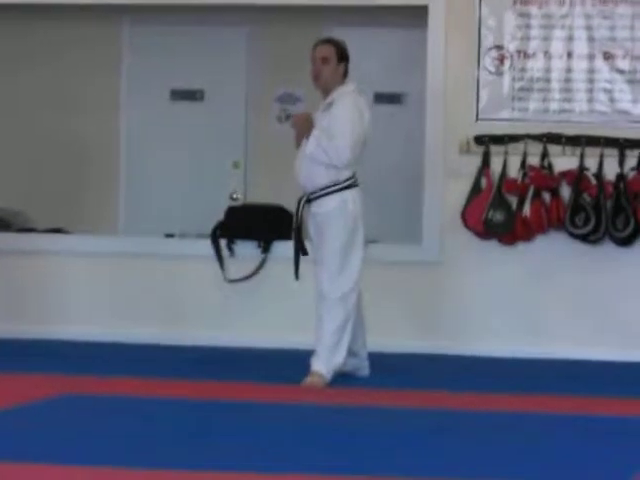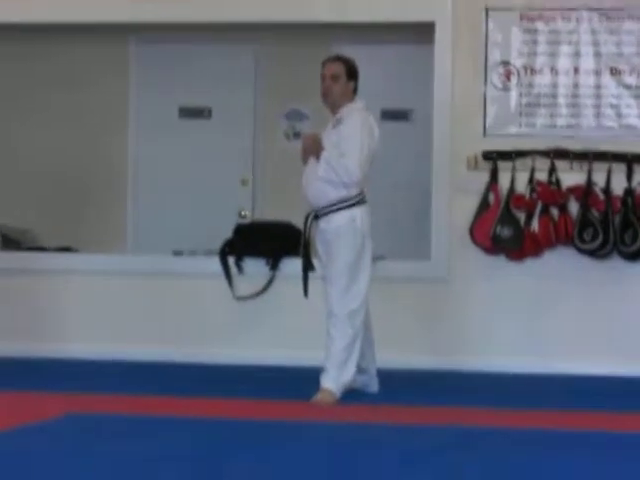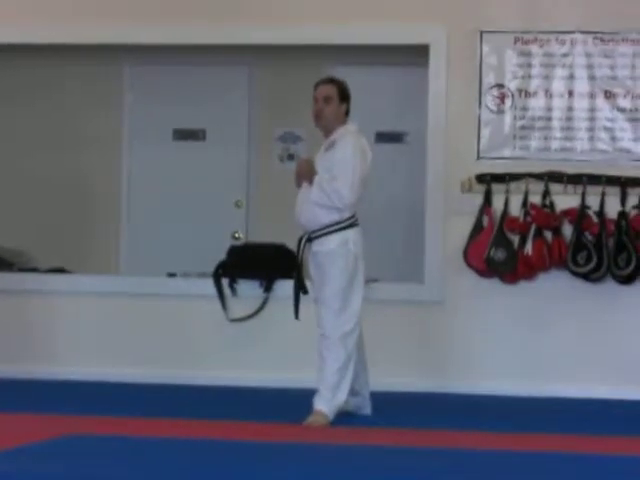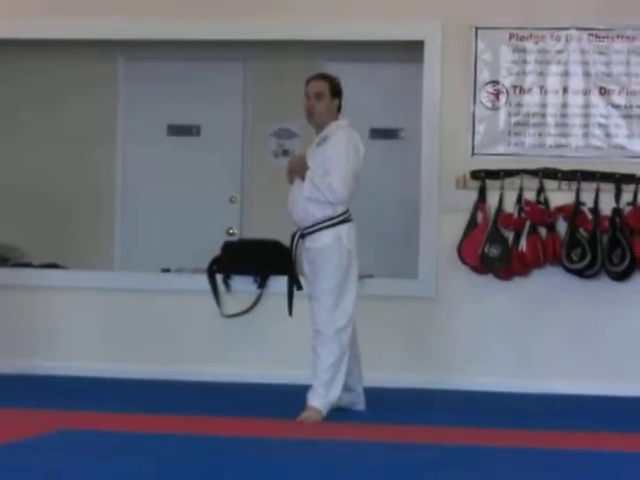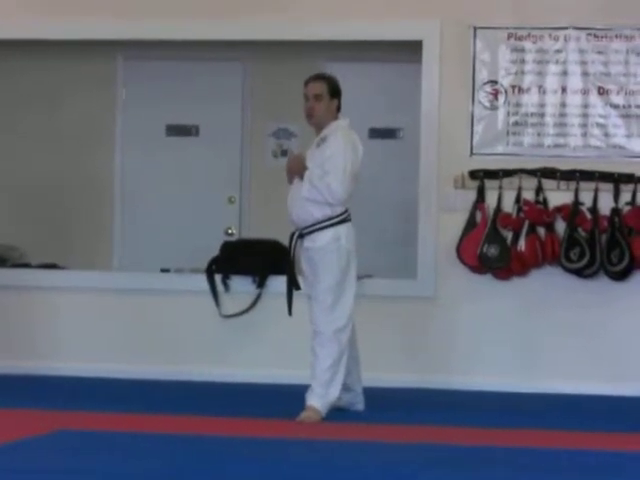
dt=1s
person 1, frame 1
left shoulder: (348, 103)
right shoulder: (329, 105)
left elbow: (342, 154)
left wrist: (309, 132)
right wrist: (305, 138)
left hip: (337, 203)
right hip: (323, 203)
left knee: (335, 285)
right knee: (343, 283)
left ankle: (324, 365)
right ankle: (354, 359)
person 1, frame 2
left shoulder: (357, 120)
right shoulder: (337, 123)
left elbow: (352, 173)
left wrist: (319, 153)
right wrist: (312, 155)
left hip: (345, 220)
right hip: (330, 220)
left knee: (344, 302)
right knee: (351, 300)
left ankle: (333, 382)
right ankle: (363, 375)
person 1, frame 3
left shoulder: (350, 144)
right shoulder: (330, 146)
left elbow: (344, 196)
left wrist: (312, 177)
right wrist: (306, 179)
left hip: (338, 243)
right hip: (323, 243)
left knee: (336, 325)
right knee: (345, 323)
left ankle: (326, 405)
right ankle: (356, 398)
person 1, frame 4
left shoulder: (342, 138)
right shoulder: (322, 141)
left elbow: (337, 190)
left wrist: (304, 172)
right wrist: (298, 175)
left hip: (331, 238)
right hip: (316, 238)
left knee: (329, 321)
right knee: (338, 319)
left ankle: (320, 400)
right ankle: (350, 394)
person 1, frame 5
left shoulder: (341, 139)
right shoulder: (322, 142)
left elbow: (336, 191)
left wrist: (303, 172)
right wrist: (298, 174)
left hip: (330, 238)
right hip: (315, 238)
left knee: (329, 321)
right knee: (337, 319)
left ankle: (319, 400)
right ankle: (349, 394)
